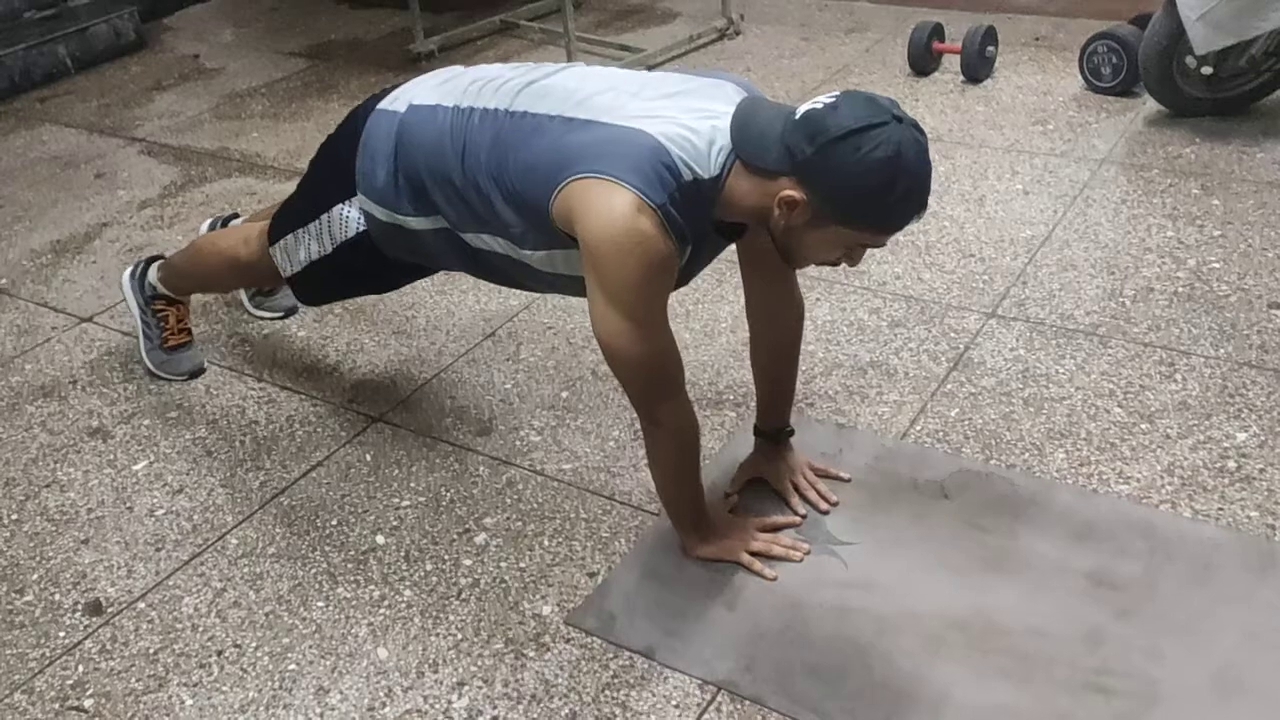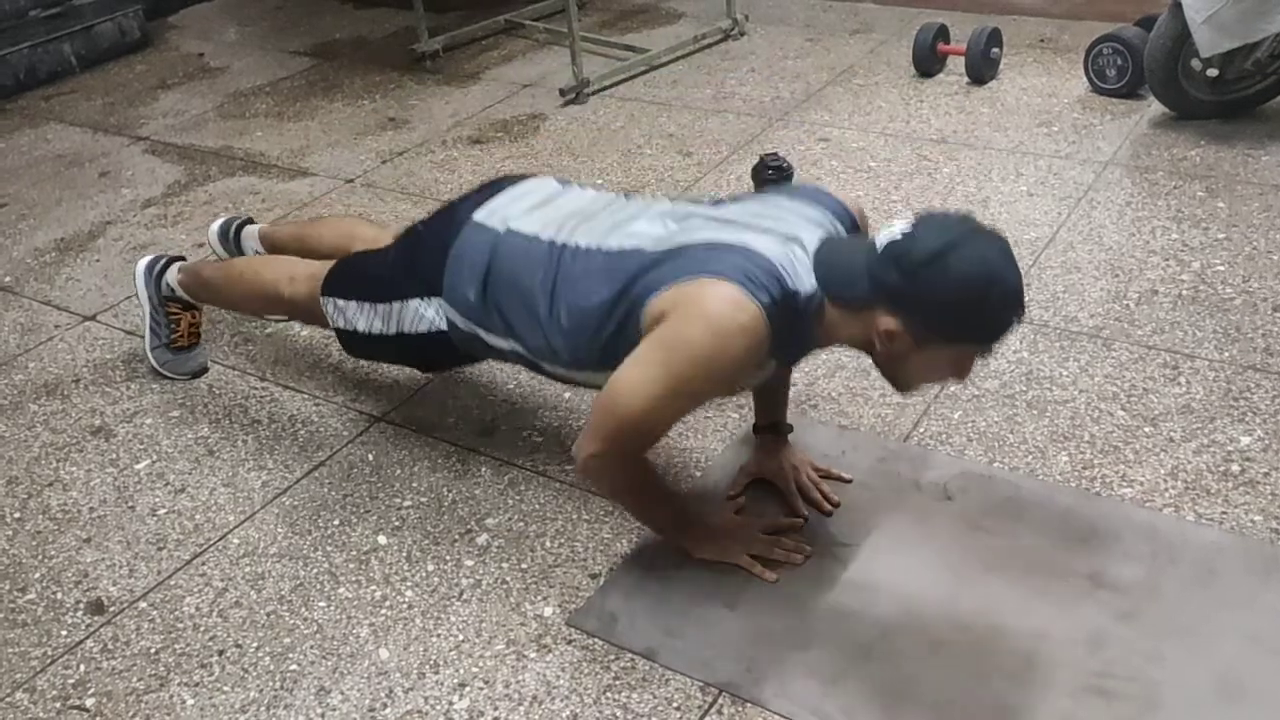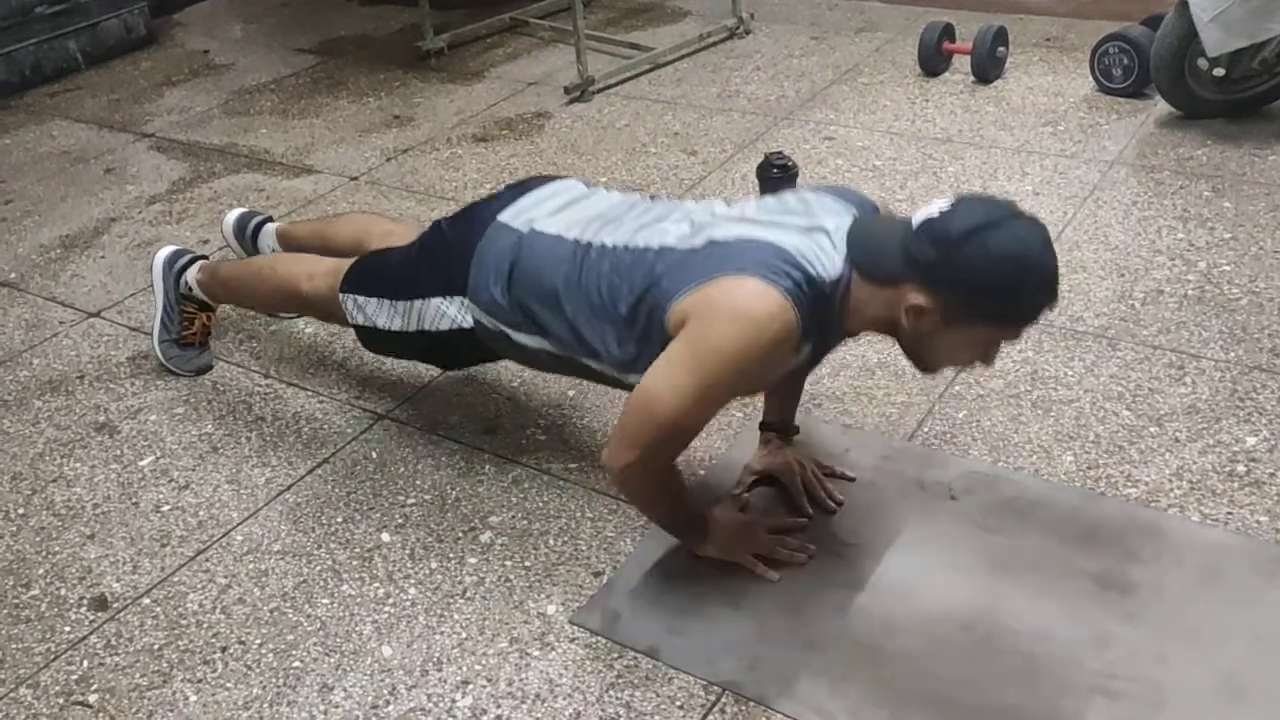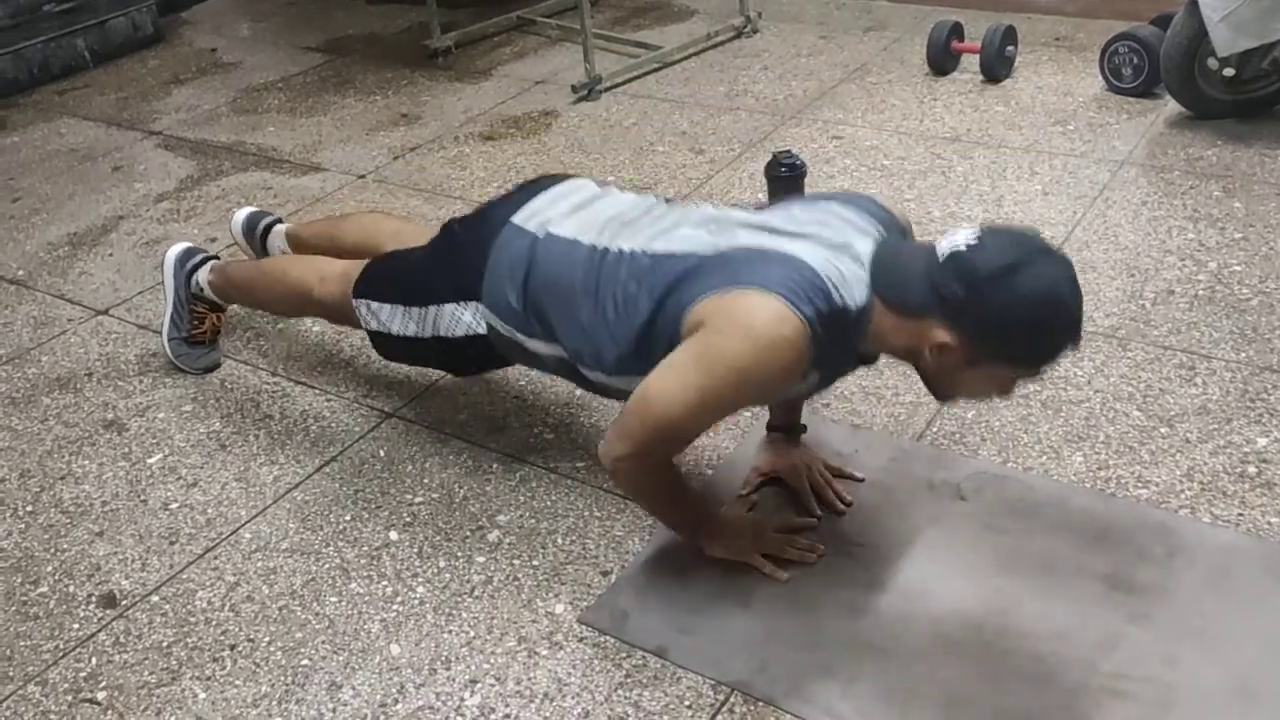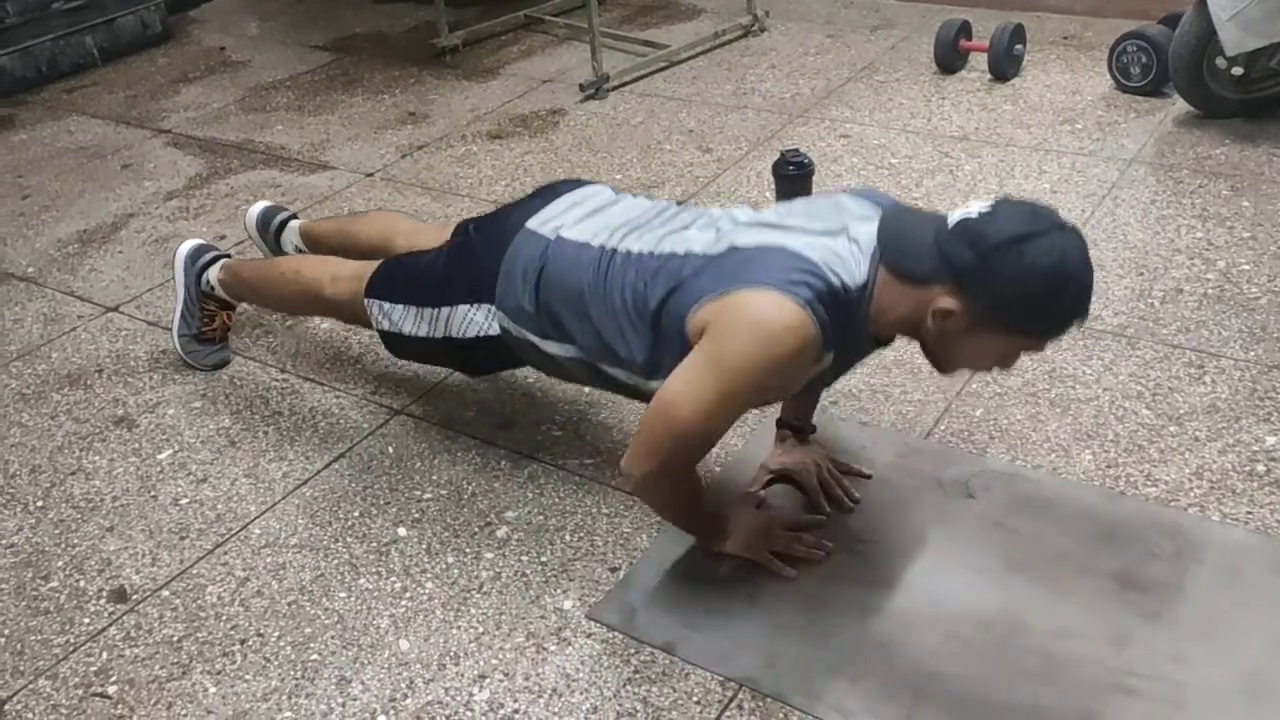
dt=1s
person 1, frame 1
left shoulder: (768, 137)
right shoulder: (631, 219)
left elbow: (775, 298)
right elbow: (661, 406)
left wrist: (774, 441)
right wrist: (698, 530)
left hip: (461, 122)
right hip: (397, 164)
left knee: (302, 233)
right knee: (274, 257)
left ankle: (235, 224)
right ankle: (158, 283)
person 1, frame 2
left shoulder: (843, 231)
right shoulder: (731, 320)
right elbow: (600, 453)
left wrist: (772, 439)
right wrist: (696, 533)
left hip: (541, 214)
right hip: (474, 278)
left knee: (373, 250)
right knee: (317, 293)
left ankle: (253, 235)
right ankle: (176, 283)
person 1, frame 3
left shoulder: (869, 229)
right shoulder: (762, 316)
right elbow: (628, 457)
left wrist: (779, 438)
right wrist: (706, 533)
left hip: (564, 215)
right hip: (499, 275)
left knee: (400, 243)
right knee: (335, 289)
left ankle: (268, 232)
right ankle: (194, 279)
person 1, frame 4
left shoulder: (886, 241)
right shoulder: (773, 331)
right elbow: (627, 453)
left wrist: (786, 438)
right wrist: (711, 533)
left hip: (576, 217)
right hip: (509, 279)
left knee: (407, 249)
right knee: (348, 294)
left ankle: (279, 235)
right ankle: (207, 279)
person 1, frame 5
left shoulder: (899, 232)
right shoulder: (780, 328)
right elbow: (647, 465)
left wrist: (797, 437)
right wrist: (723, 531)
left hip: (593, 218)
right hip: (526, 281)
left knee: (425, 243)
right knee: (357, 291)
left ankle: (291, 228)
right ankle: (215, 276)
